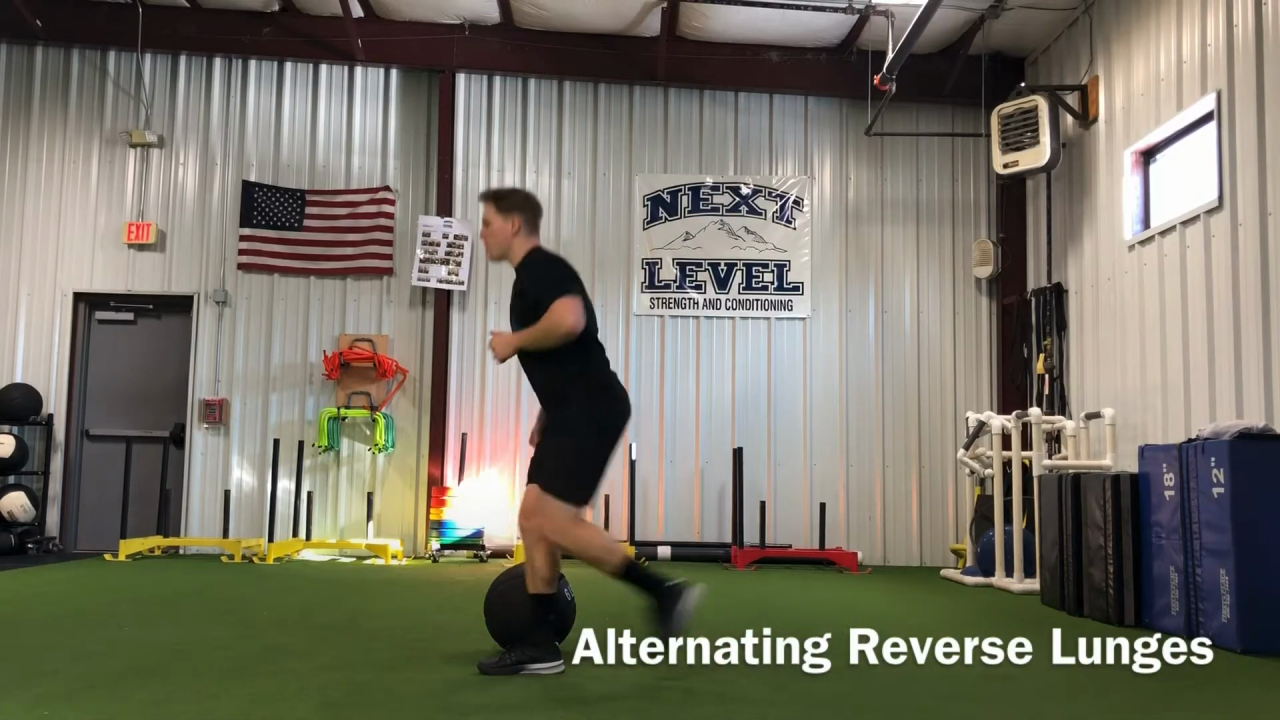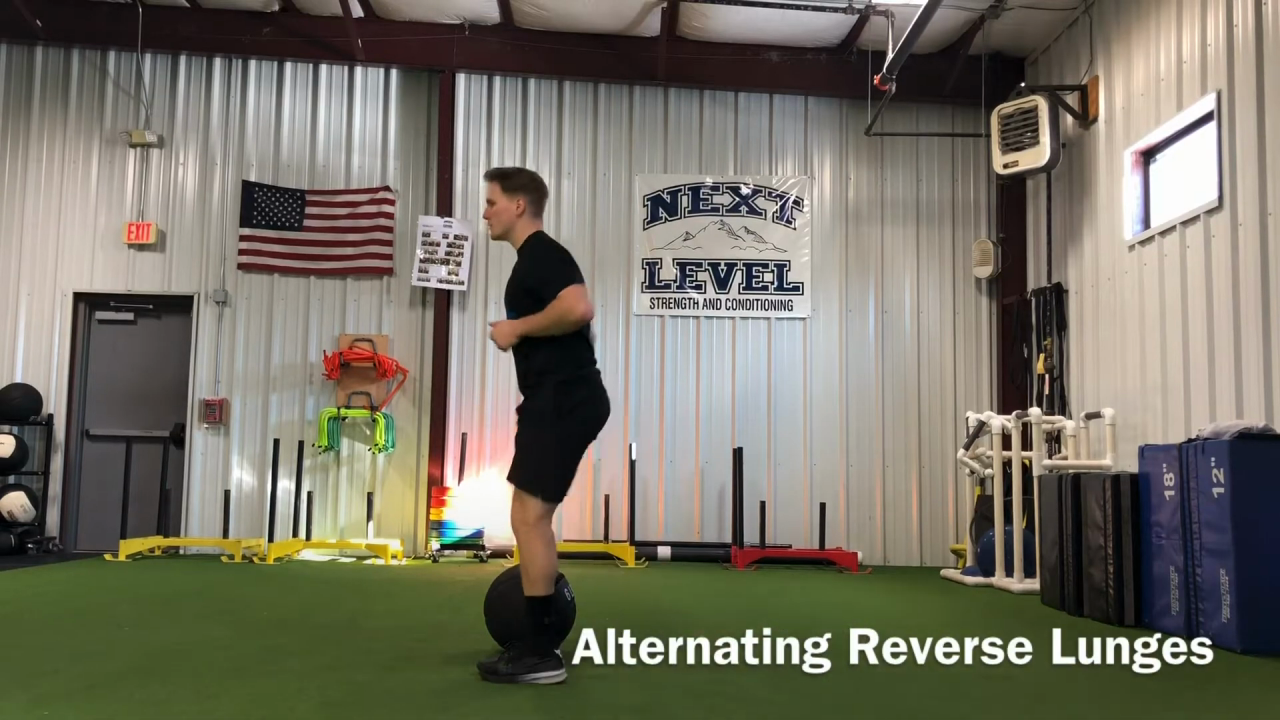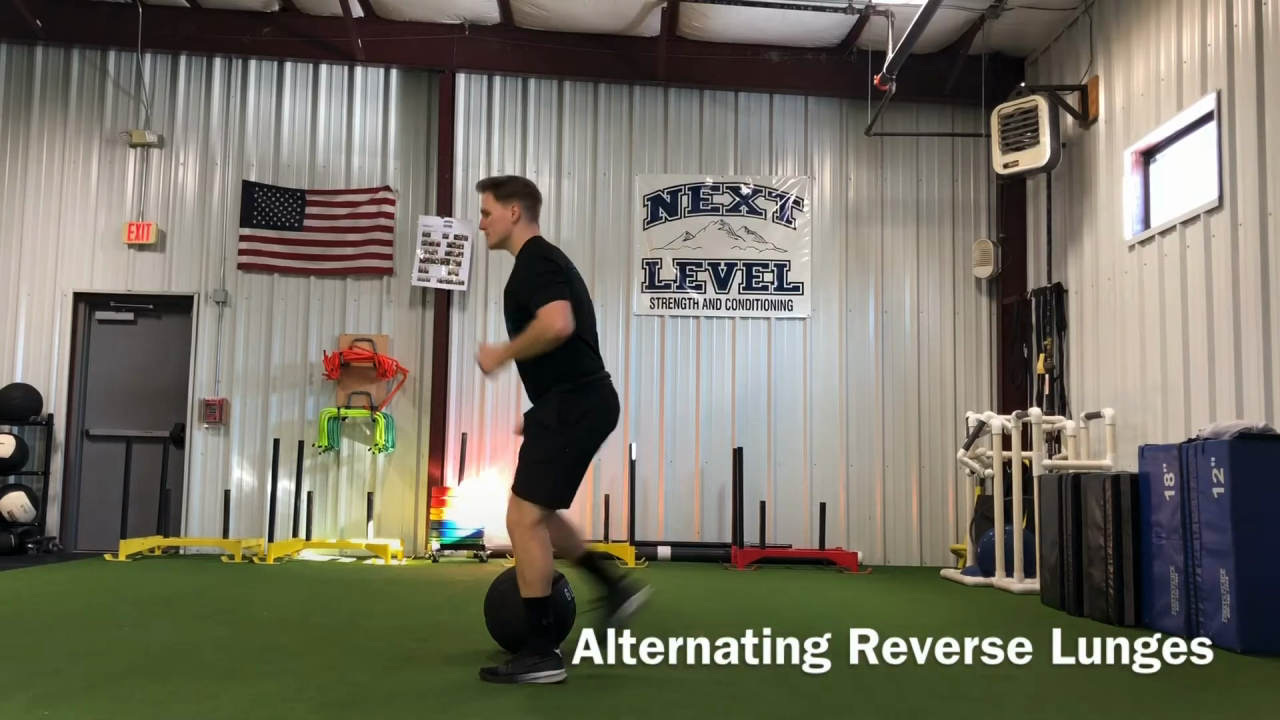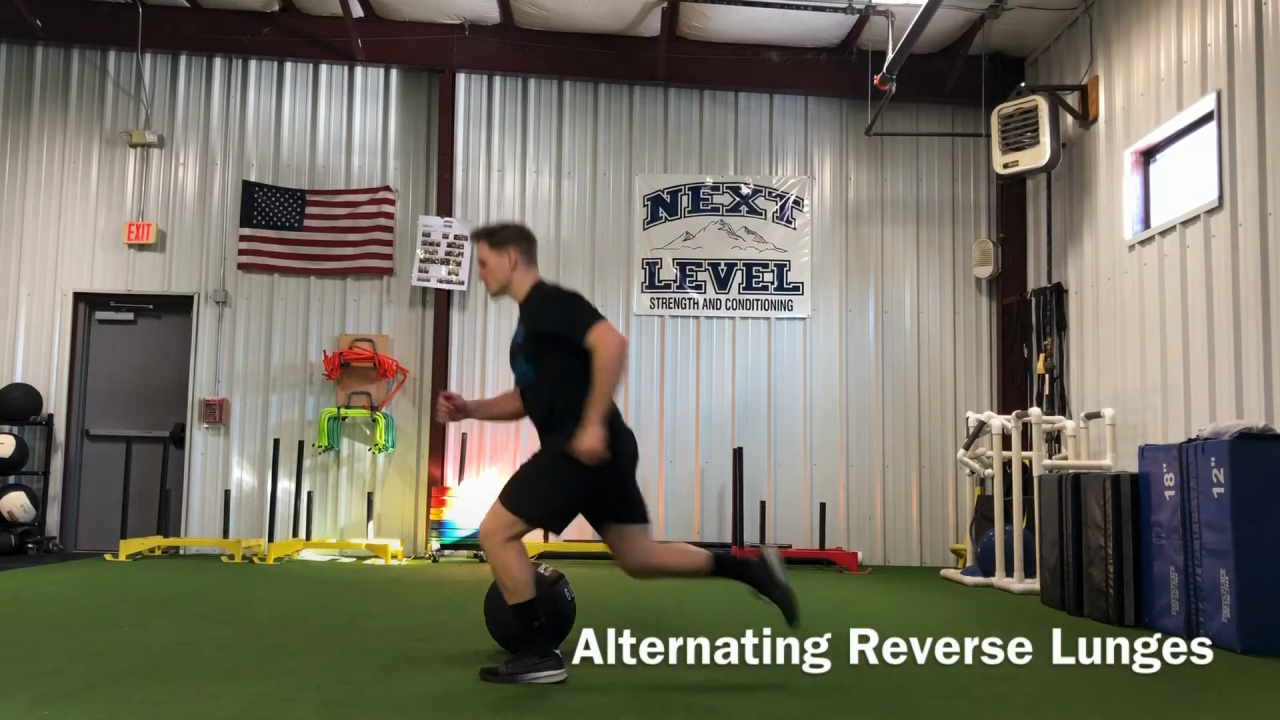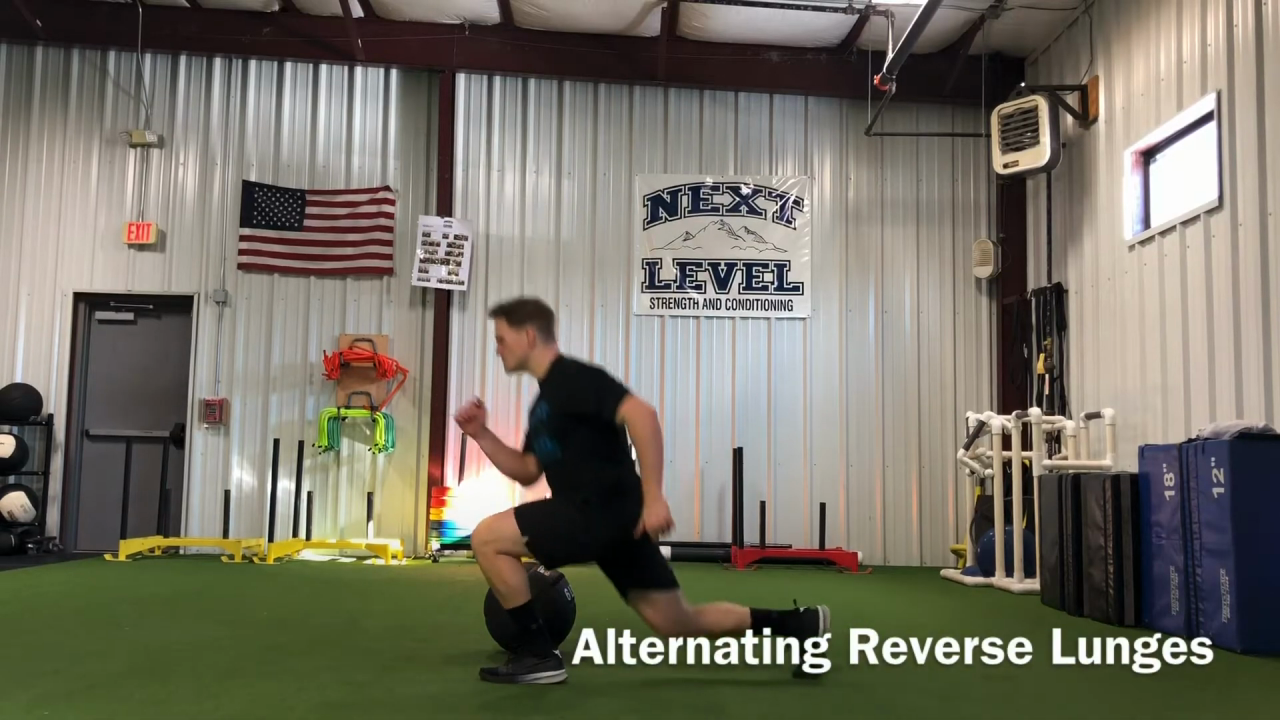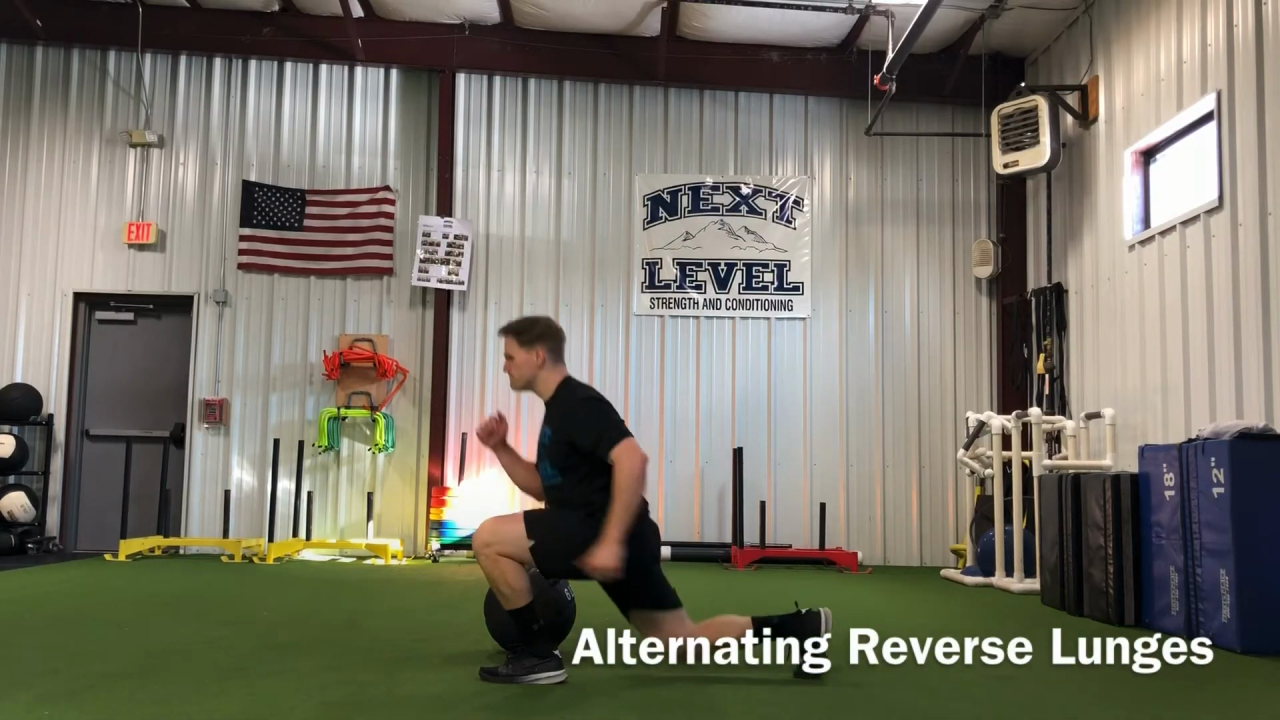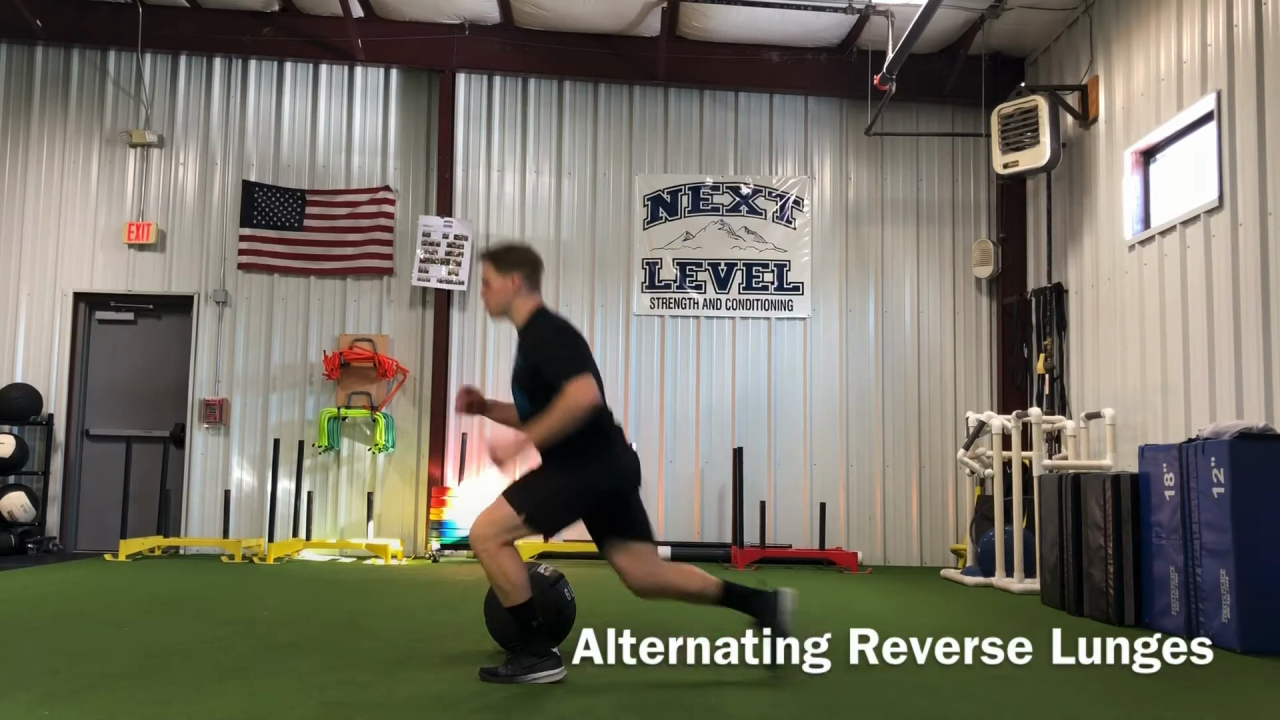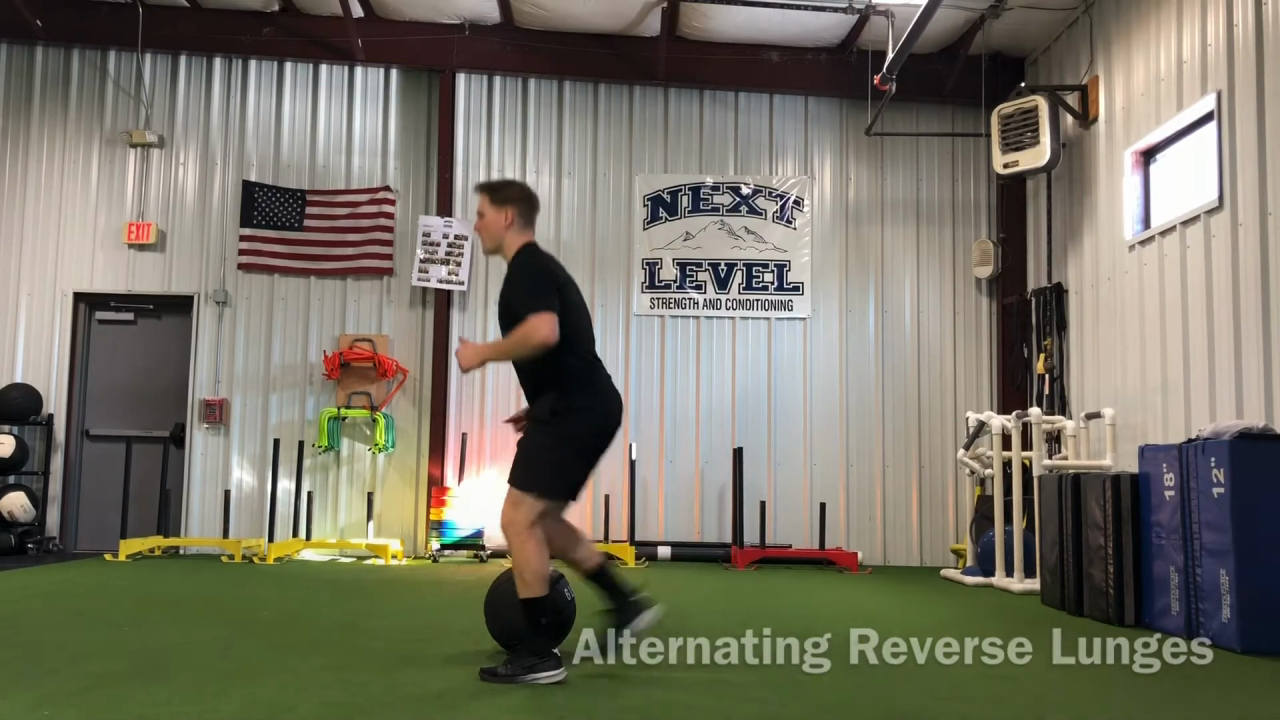
dt=0.2s
person 1, frame 1
left shoulder: (544, 268)
right shoulder: (535, 274)
left elbow: (571, 320)
left wrist: (513, 342)
right wrist: (545, 415)
left hip: (590, 408)
right hip: (569, 410)
left knee: (555, 523)
right knee: (532, 520)
left ankle: (663, 593)
right ankle: (542, 644)
person 1, frame 2
left shoulder: (542, 253)
right shoulder: (537, 259)
left elbow: (579, 309)
right elbow: (558, 331)
left wrist: (517, 328)
left hip: (563, 404)
right hip: (556, 404)
left knee: (530, 520)
right knee: (530, 521)
left ankle: (540, 650)
right ankle: (537, 641)
person 1, frame 3
left shoulder: (534, 262)
right shoulder: (546, 263)
left elbow: (558, 325)
left wrist: (502, 353)
right wrist: (538, 412)
left hip: (570, 409)
right hip: (573, 407)
left knee: (524, 520)
right knee: (537, 517)
left ankle: (540, 652)
right ankle: (614, 587)
person 1, frame 4
left shoulder: (550, 303)
right shoulder: (531, 317)
left elbow: (611, 343)
right elbow: (528, 397)
left wrist: (592, 424)
right wrist: (470, 409)
left hip: (582, 448)
right hip: (600, 452)
left knee: (495, 533)
right knee: (641, 556)
left ankle: (538, 652)
right ankle: (759, 572)
person 1, frame 5
left shoulder: (575, 380)
right shoulder: (546, 401)
left elbow: (641, 414)
right elbow: (526, 470)
left wrist: (654, 496)
right wrist: (482, 435)
left hip: (603, 510)
right hip: (615, 514)
left knee: (488, 539)
right knee: (679, 623)
left ankle: (538, 653)
right ankle: (798, 625)
person 1, frame 6
left shoulder: (578, 405)
right shoulder: (557, 412)
left elbow: (632, 460)
right elbow: (542, 487)
left wrist: (610, 541)
right wrist: (501, 450)
left hip: (603, 532)
right hip: (616, 534)
left knee: (489, 540)
right knee: (683, 639)
left ankle: (537, 653)
right ankle: (803, 627)
person 1, frame 7
left shoulder: (546, 335)
right shoulder: (537, 336)
left elbow: (584, 396)
right elbow: (540, 414)
left wrist: (521, 442)
right wrist: (484, 407)
left hip: (590, 462)
right hip: (603, 465)
left knee: (488, 533)
right knee: (647, 574)
left ankle: (537, 653)
right ankle: (762, 603)
person 1, frame 8
left shoulder: (530, 269)
right shoulder: (535, 269)
left elbow: (544, 333)
left wrist: (482, 353)
right wrist: (538, 407)
left hip: (574, 410)
right hip: (584, 408)
left knee: (520, 523)
right knee: (542, 524)
left ankle: (540, 653)
right ankle: (625, 602)
